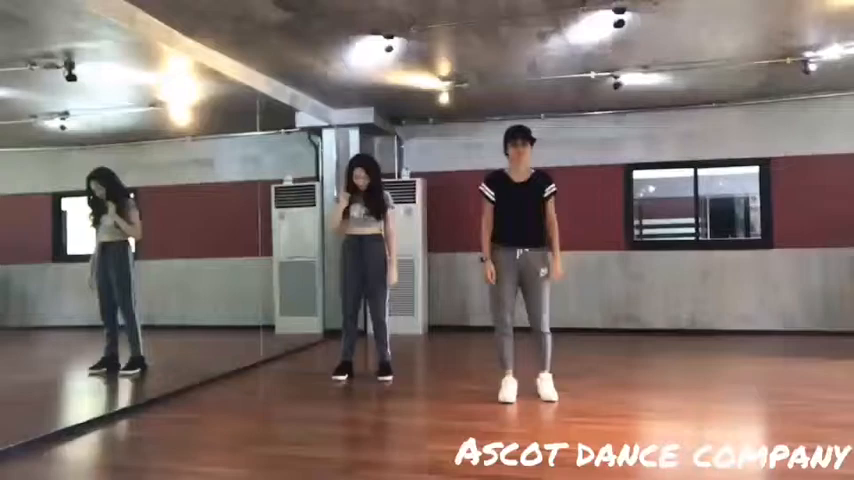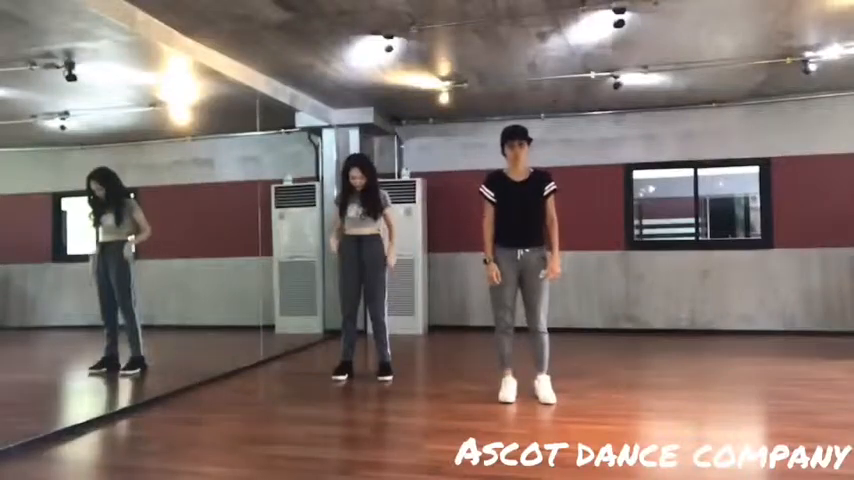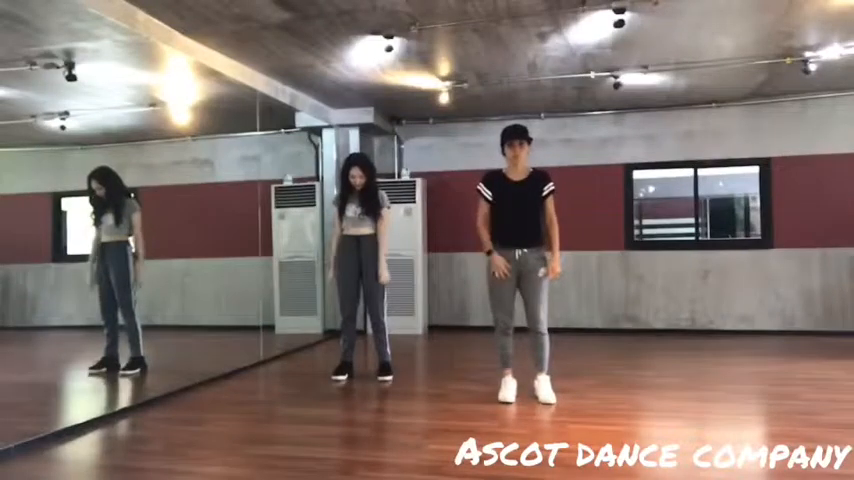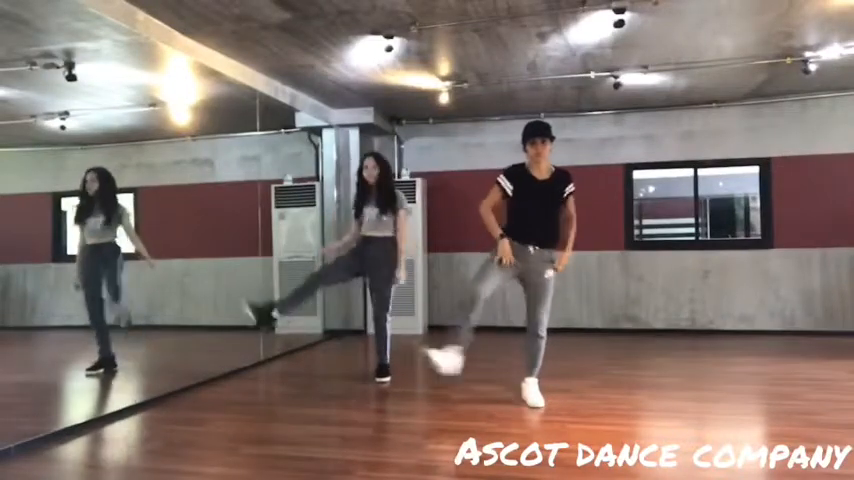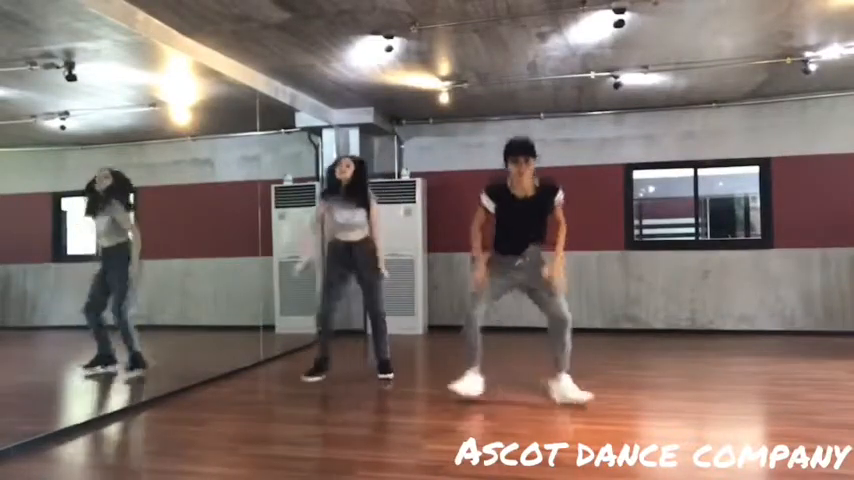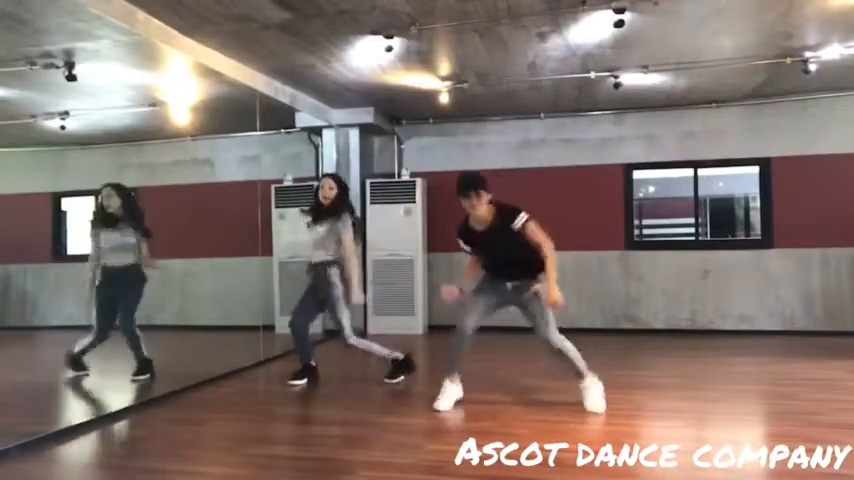
dt=0.7s
person 1, frame 1
left shoulder: (543, 180)
right shoulder: (494, 181)
left elbow: (551, 220)
right elbow: (487, 222)
left wrist: (556, 257)
right wrist: (486, 258)
left hip: (535, 255)
right hip: (503, 255)
left knee: (541, 320)
right knee: (503, 320)
left ankle: (544, 376)
right ankle: (508, 378)
person 1, frame 2
left shoulder: (543, 179)
right shoulder: (493, 181)
left elbow: (551, 219)
right elbow: (488, 222)
left wrist: (555, 255)
right wrist: (489, 259)
left hip: (535, 255)
right hip: (503, 255)
left knee: (538, 321)
right knee: (503, 320)
left ankle: (542, 378)
right ankle: (507, 378)
person 1, frame 3
left shoulder: (542, 180)
right shoulder: (491, 180)
left elbow: (551, 219)
right elbow: (482, 222)
left wrist: (556, 256)
right wrist: (491, 253)
left hip: (534, 256)
right hip: (502, 256)
left knee: (538, 320)
right knee: (503, 322)
left ankle: (543, 377)
right ankle: (507, 378)
person 1, frame 4
left shoulder: (563, 179)
right shoulder: (513, 174)
left elbow: (571, 217)
right elbow: (485, 208)
left wrist: (567, 250)
right wrist: (502, 239)
left hip: (544, 257)
right hip: (514, 251)
left knee: (538, 324)
right knee: (478, 293)
left ankle: (531, 381)
right ankle: (456, 350)
person 1, frame 5
left shoulder: (549, 190)
right shoulder: (495, 193)
left elbow: (561, 225)
right elbow: (477, 226)
left wrist: (557, 262)
right wrist: (478, 261)
left hip: (534, 265)
right hip: (501, 264)
left knee: (560, 317)
right knee: (473, 316)
left ankle: (560, 381)
right ankle: (474, 374)
person 1, frame 6
left shoulder: (511, 214)
right shoulder: (465, 232)
left elbow: (545, 245)
right elbow: (476, 264)
left wrist: (551, 285)
right wrist: (461, 290)
left hip: (528, 283)
right hip: (494, 284)
left knee: (550, 336)
right knee: (464, 327)
left ankle: (588, 381)
right ankle: (452, 384)
person 2, frame 1
left shoulder: (383, 197)
right shoulder: (347, 196)
left elbow: (390, 232)
right elbow: (335, 227)
left wrist: (393, 264)
right wrist: (341, 206)
left hip: (375, 249)
right hip: (351, 249)
left knee: (378, 309)
right knee: (349, 308)
left ankle: (384, 361)
right ankle: (346, 361)
person 2, frame 2
left shoulder: (380, 196)
right shoulder: (343, 197)
left elbow: (391, 225)
left wrist: (393, 247)
right wrist: (333, 236)
left hip: (372, 248)
right hip: (349, 250)
left knee: (377, 308)
right knee: (348, 308)
left ankle: (384, 361)
right ankle: (346, 361)
person 2, frame 3
left shoulder: (379, 197)
right shoulder: (342, 198)
left elbow: (383, 232)
right elbow: (337, 231)
left wrist: (383, 264)
right wrist: (332, 263)
left hip: (370, 249)
right hip: (347, 251)
left knee: (375, 309)
right knee: (347, 310)
left ankle: (385, 362)
right ankle: (346, 361)
person 2, frame 4
left shoulder: (395, 197)
right shoulder: (362, 197)
left elbow: (401, 233)
left wrist: (401, 266)
right wrist: (337, 246)
left hip: (383, 252)
right hip: (362, 249)
left knee: (380, 310)
right knee: (319, 277)
left ankle: (383, 364)
right ankle: (271, 314)
person 2, frame 5
left shoulder: (366, 195)
right shoulder: (329, 196)
left elbow: (375, 229)
right elbow: (316, 226)
left wrist: (381, 259)
left hip: (364, 253)
right hip: (338, 253)
left knee: (375, 309)
right knee: (326, 309)
left ankle: (383, 361)
right ankle: (322, 360)
person 2, frame 6
left shoulder: (341, 217)
right shoulder: (320, 217)
left elbow: (350, 253)
left wrist: (355, 287)
left hip: (331, 276)
right hip: (319, 277)
left knee: (347, 336)
right knee: (297, 322)
left ankle: (400, 361)
right ankle: (309, 367)
person 3, frame 1
left shoulder: (127, 204)
right shoulder: (99, 208)
left elbow: (137, 233)
right elbow: (98, 238)
left wrist: (115, 216)
right wrist: (92, 267)
left hip: (120, 254)
right hip: (102, 257)
left knee: (126, 307)
right knee: (107, 309)
left ankle: (137, 358)
right ankle: (110, 357)
person 3, frame 2
left shoulder: (128, 204)
right shoulder: (100, 207)
left elbow: (147, 230)
left wrist: (131, 243)
right wrist: (95, 254)
left hip: (118, 255)
right hip: (102, 256)
left knee: (126, 307)
right knee: (107, 310)
left ankle: (137, 358)
right ankle: (110, 357)
person 3, frame 3
left shoulder: (129, 205)
right shoulder: (101, 208)
left elbow: (138, 236)
right elbow: (97, 237)
left wrist: (139, 265)
right wrist: (91, 265)
left hip: (120, 254)
right hip: (103, 256)
left knee: (126, 307)
right knee: (107, 310)
left ankle: (137, 358)
right ankle: (110, 357)
person 3, frame 4
left shoulder: (116, 209)
right shoulder: (83, 210)
left elbow: (132, 235)
right elbow: (82, 242)
left wrist: (146, 256)
right wrist: (78, 272)
left hip: (110, 253)
right hip: (90, 257)
right knee: (94, 308)
right ankle: (106, 357)
person 3, frame 5
left shoulder: (114, 204)
right shoulder: (99, 206)
left elbow: (135, 232)
left wrist: (134, 262)
left hip: (121, 259)
right hip: (107, 261)
left knee: (119, 310)
right knee: (91, 309)
left ankle: (136, 359)
right ankle: (106, 356)
person 3, frame 6
left shoulder: (136, 226)
right shoulder: (99, 226)
left elbow: (143, 256)
right elbow: (94, 258)
left wrist: (152, 264)
right wrist: (91, 286)
left hip: (132, 279)
right hip: (108, 279)
left knee: (127, 323)
right knee: (101, 332)
left ankle: (144, 364)
right ankle: (75, 356)
